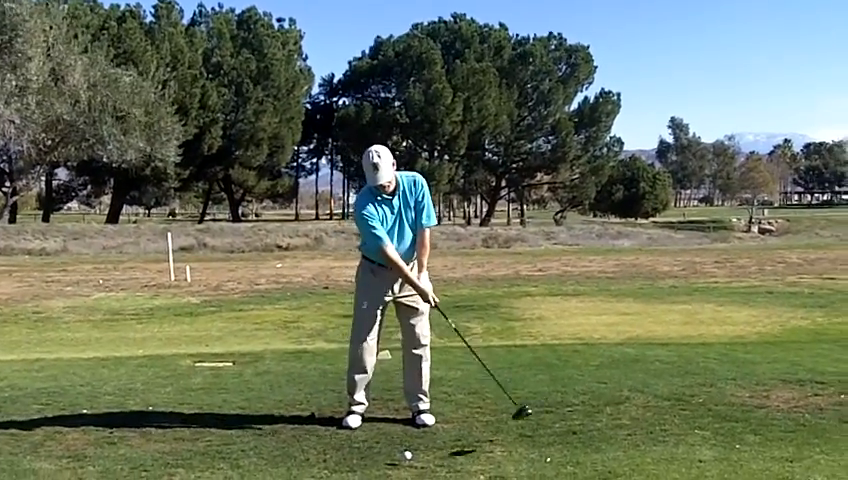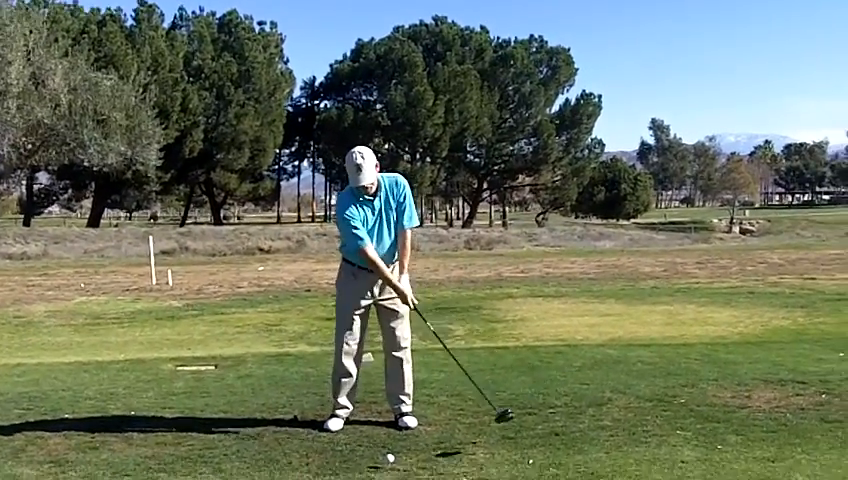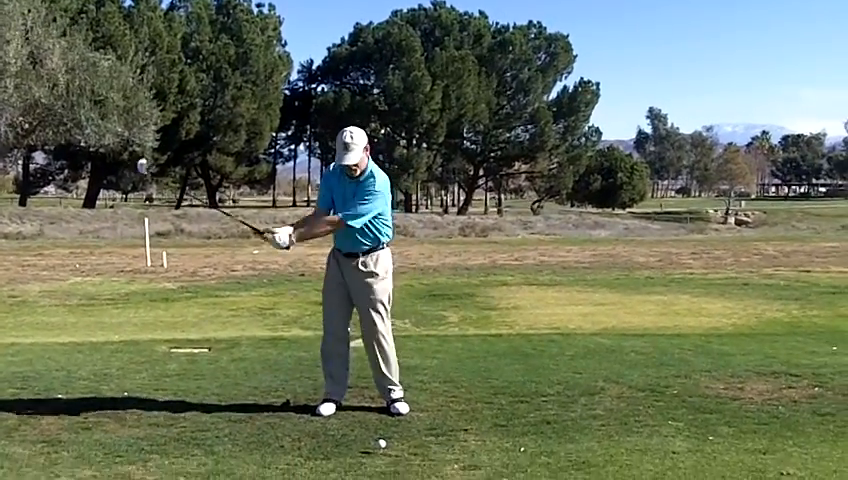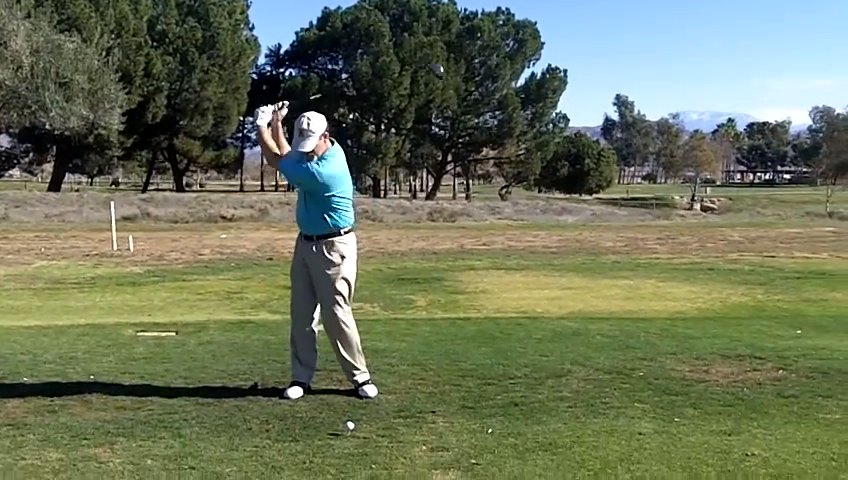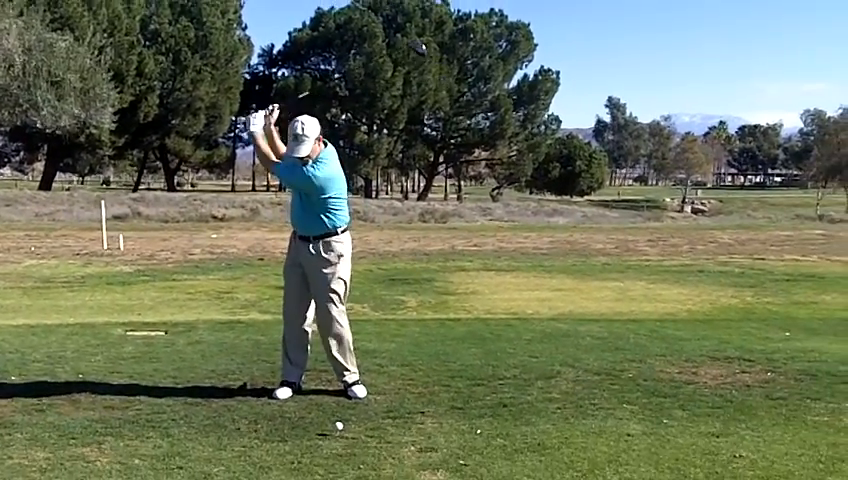
dt=0.4s
person 1, frame 1
left shoulder: (416, 183)
right shoulder: (364, 204)
left elbow: (423, 232)
right elbow: (386, 251)
left wrist: (423, 274)
right wrist: (417, 285)
left hip: (412, 268)
right hip: (374, 272)
left knee: (418, 340)
right knee: (363, 340)
left ankle: (419, 405)
right ankle: (357, 404)
person 1, frame 2
left shoulder: (399, 186)
right shoulder: (346, 203)
left elbow: (405, 234)
right elbow: (365, 252)
left wrist: (402, 276)
right wrist: (396, 287)
left hip: (392, 272)
right hip: (355, 275)
left knee: (399, 343)
right knee: (348, 345)
left ankle: (402, 407)
right ankle: (341, 408)
person 1, frame 3
left shoulder: (376, 185)
right shoulder: (334, 173)
left elbow: (338, 222)
right elbow: (321, 213)
left wrist: (296, 236)
right wrist: (293, 229)
left hip: (372, 262)
right hip: (339, 258)
left knee: (376, 330)
right knee: (334, 330)
left ankle: (393, 394)
right ankle: (334, 394)
person 1, frame 4
left shoulder: (320, 172)
right shoulder: (324, 150)
left elbow: (275, 160)
right elbow: (287, 155)
left wrist: (261, 126)
right wrist: (275, 123)
left hip: (333, 247)
right hip: (306, 243)
left knee: (336, 314)
right knee: (301, 314)
left ankle: (360, 377)
right ankle: (301, 377)
person 1, frame 5
left shoulder: (318, 172)
right shoulder: (314, 150)
left elbow: (271, 164)
right elbow: (282, 158)
left wrist: (257, 132)
right wrist: (268, 127)
left hip: (329, 247)
right hip: (299, 243)
left knee: (330, 315)
right knee: (294, 313)
left ankle: (350, 377)
right ankle: (292, 377)
